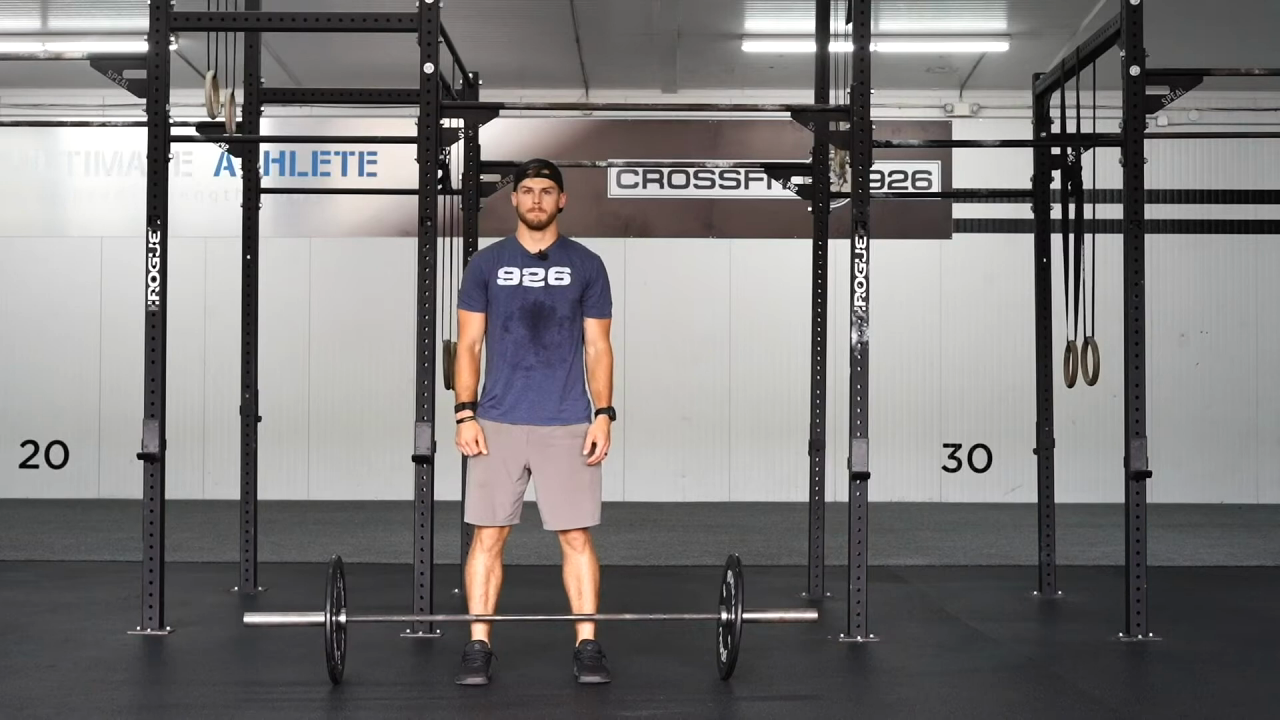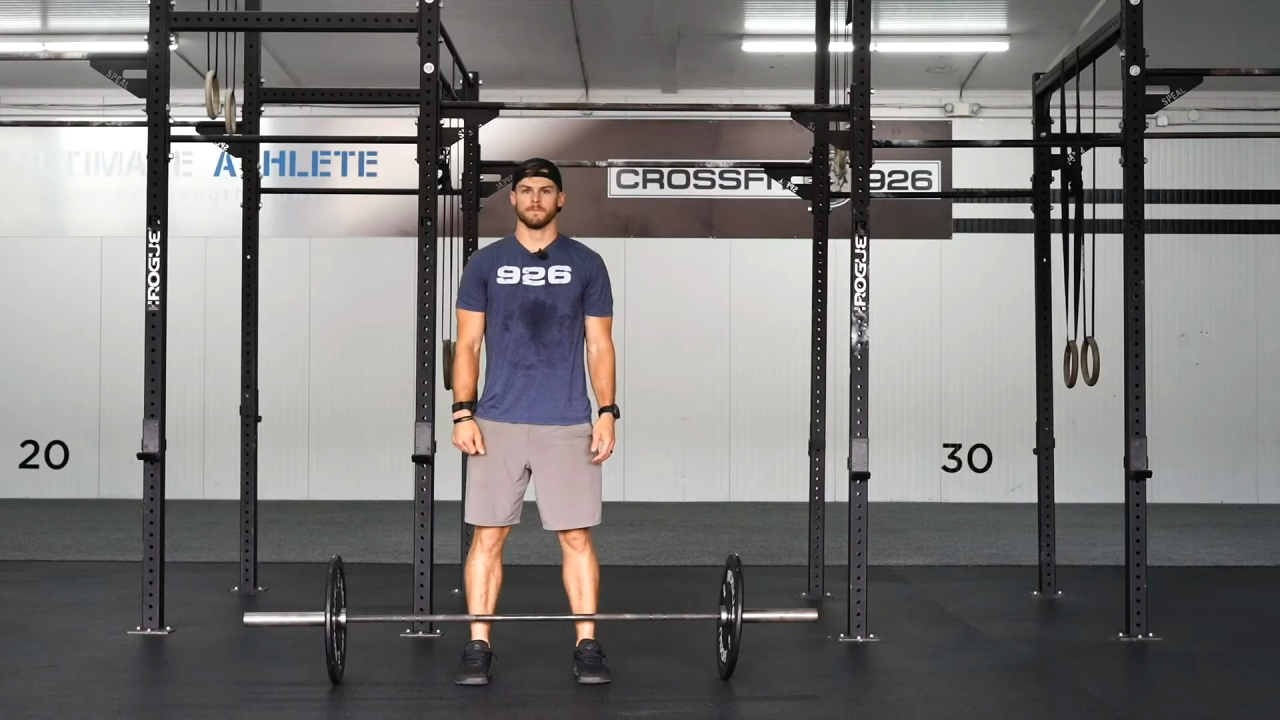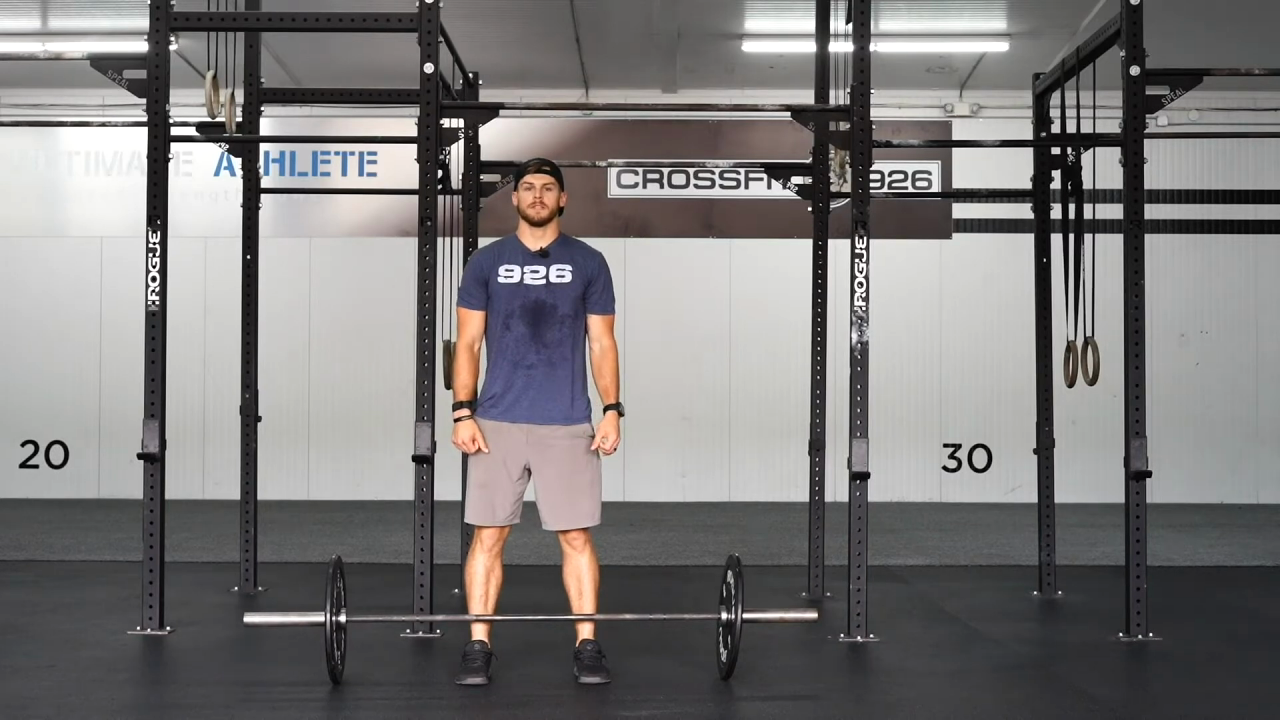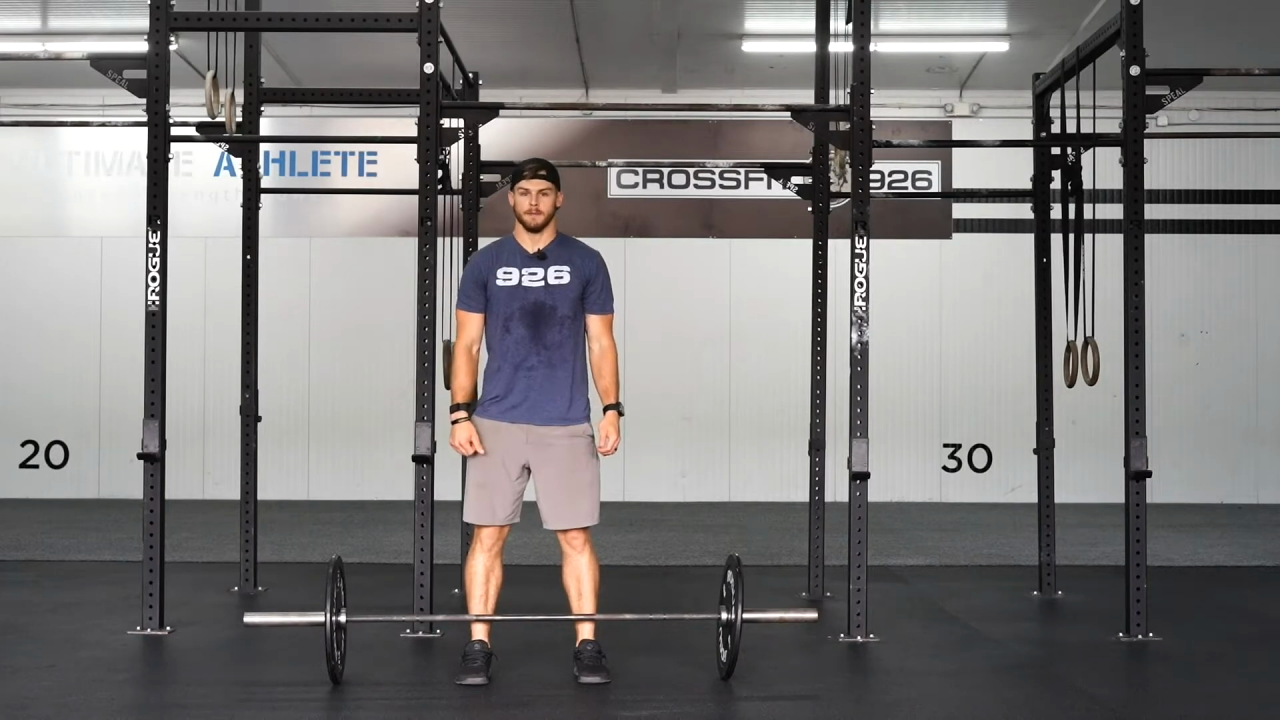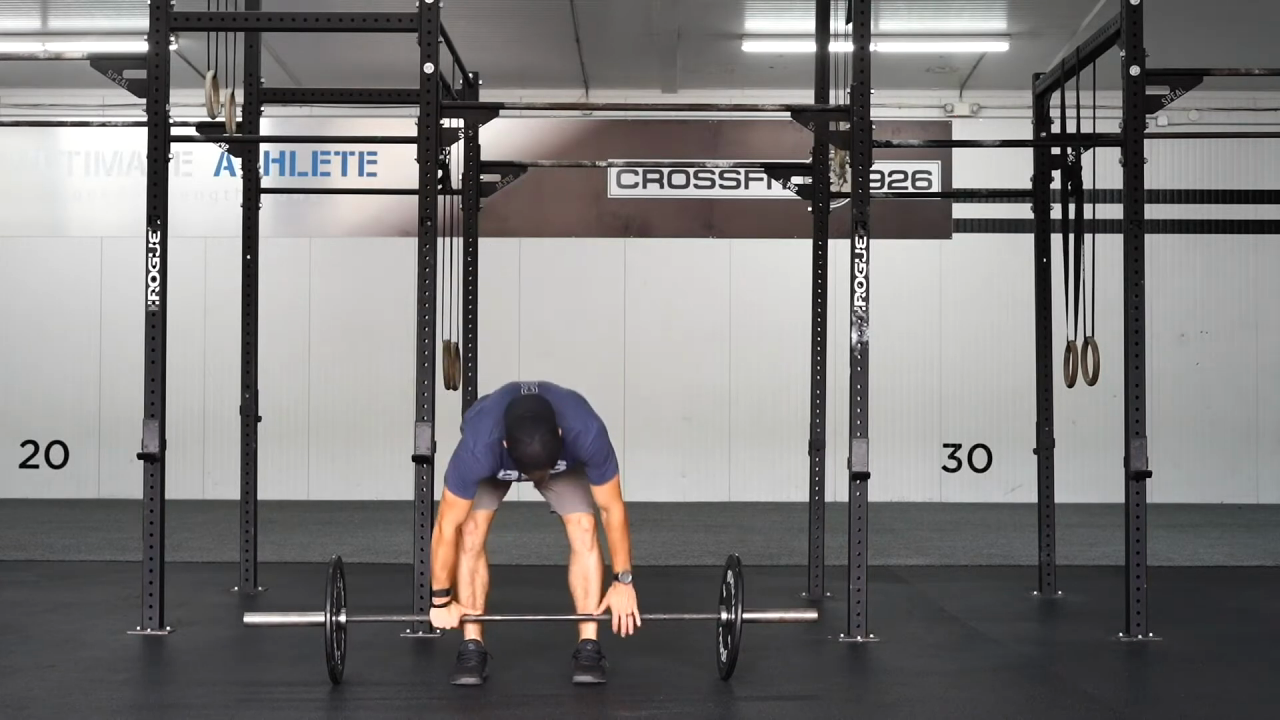
dt=1s
person 1, frame 1
left shoulder: (586, 265)
right shoulder: (486, 263)
left elbow: (598, 348)
right elbow: (468, 345)
left wrist: (603, 415)
right wrist: (465, 414)
left hip: (568, 425)
right hip: (497, 423)
left knee: (576, 536)
right knee: (487, 535)
left ankle: (587, 647)
right ankle: (478, 647)
person 1, frame 2
left shoulder: (586, 263)
right shoulder: (485, 263)
left elbow: (600, 345)
right elbow: (467, 344)
left wrist: (607, 413)
right wrist: (463, 413)
left hip: (568, 425)
right hip: (498, 423)
left knee: (577, 536)
right knee: (487, 535)
left ankle: (587, 647)
right ankle: (478, 646)
person 1, frame 3
left shoulder: (588, 262)
right shoulder: (486, 261)
left elbow: (602, 343)
right elbow: (468, 344)
left wrist: (612, 411)
right wrist: (463, 412)
left hip: (568, 425)
right hip: (497, 422)
left knee: (576, 535)
right knee: (488, 535)
left ankle: (587, 646)
right ankle: (478, 646)
person 1, frame 4
left shoulder: (586, 262)
right shoulder: (484, 263)
left elbow: (601, 344)
right elbow: (467, 345)
left wrist: (612, 411)
right wrist: (460, 414)
left hip: (567, 426)
right hip: (497, 423)
left knee: (576, 536)
right knee: (488, 535)
left ankle: (588, 645)
right ankle: (478, 646)
person 1, frame 5
left shoulder: (585, 432)
right shoulder: (479, 446)
left elbow: (612, 509)
right elbow: (447, 526)
left wrist: (623, 581)
right wrist: (441, 599)
left hip: (561, 452)
right hip: (495, 454)
left knee: (583, 528)
right knee: (471, 529)
left ankle: (588, 647)
right ankle: (472, 647)
